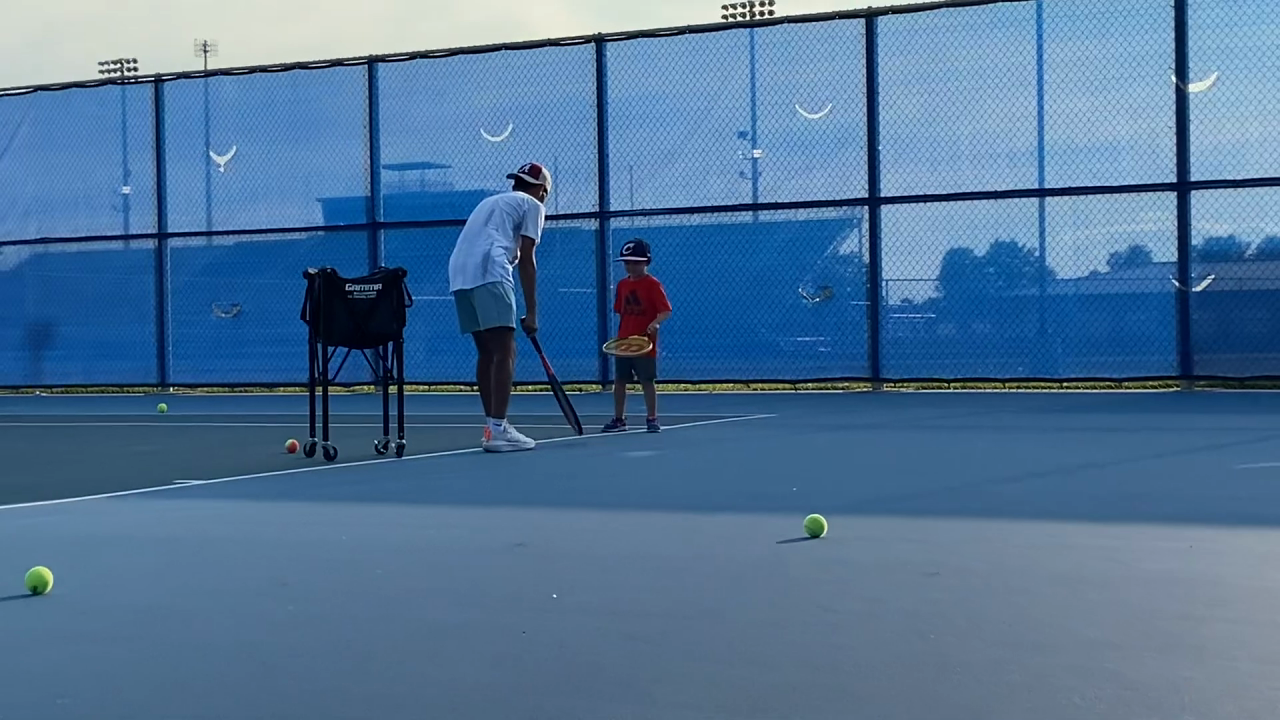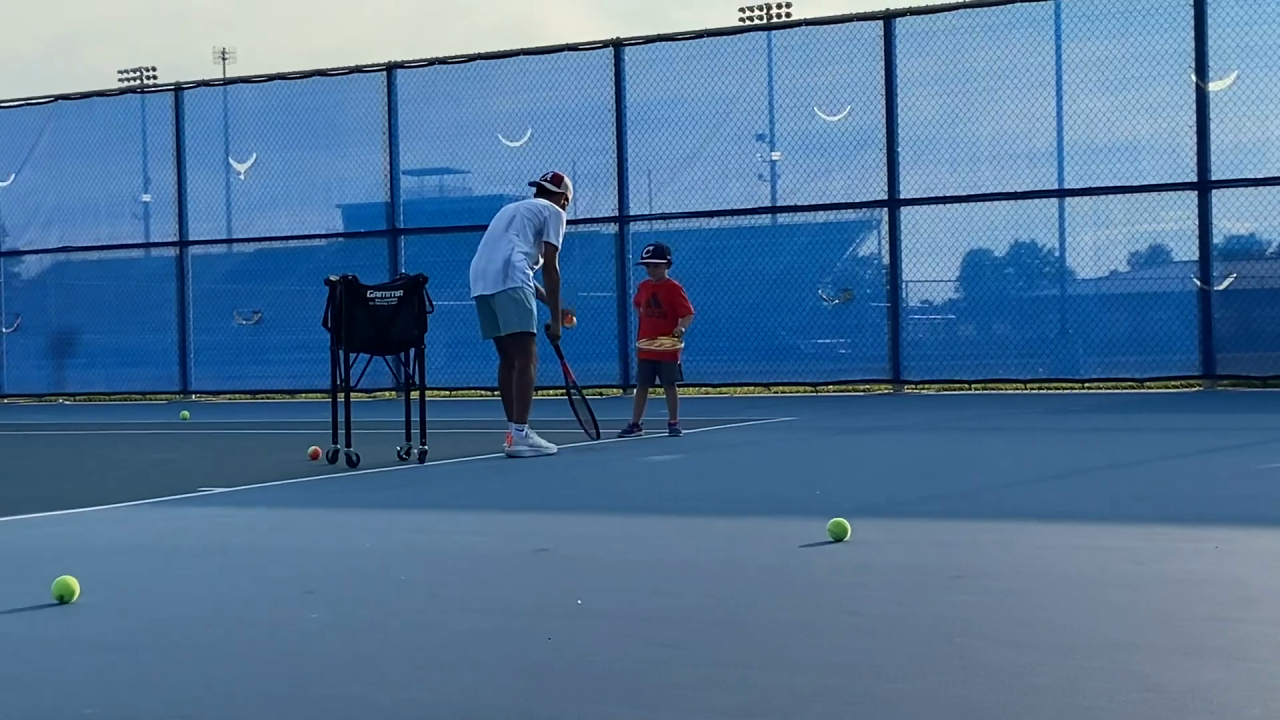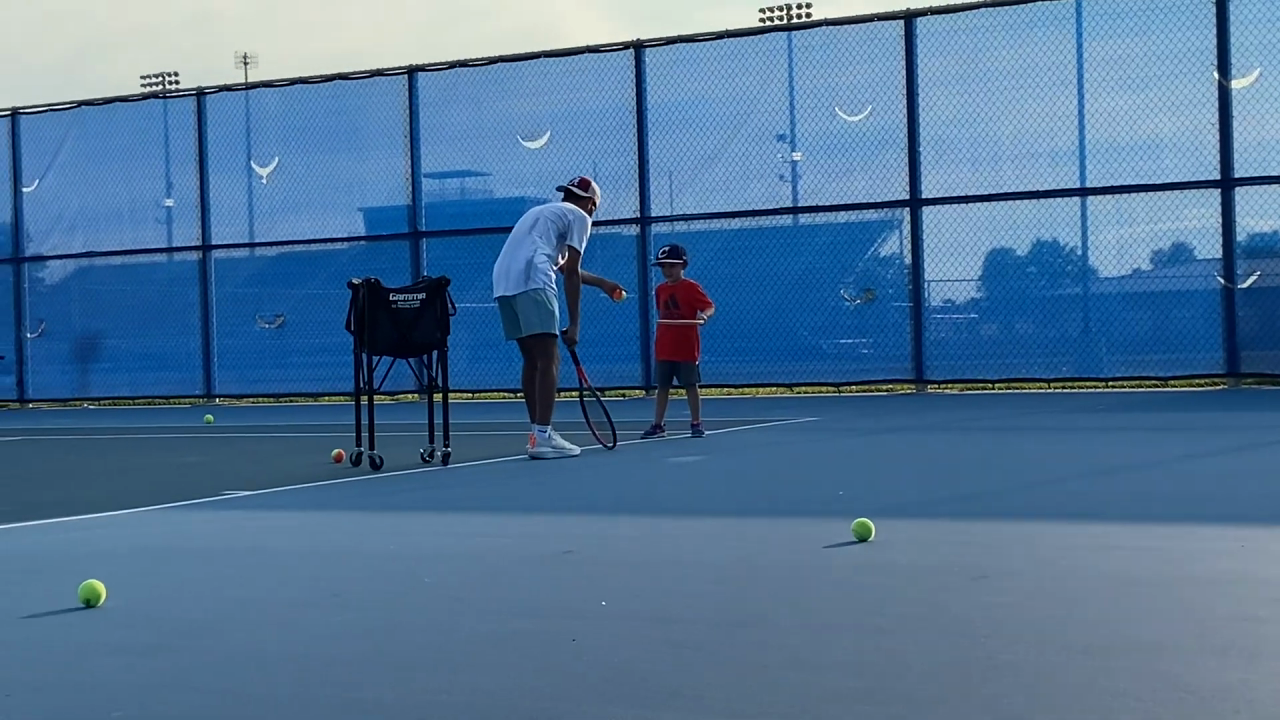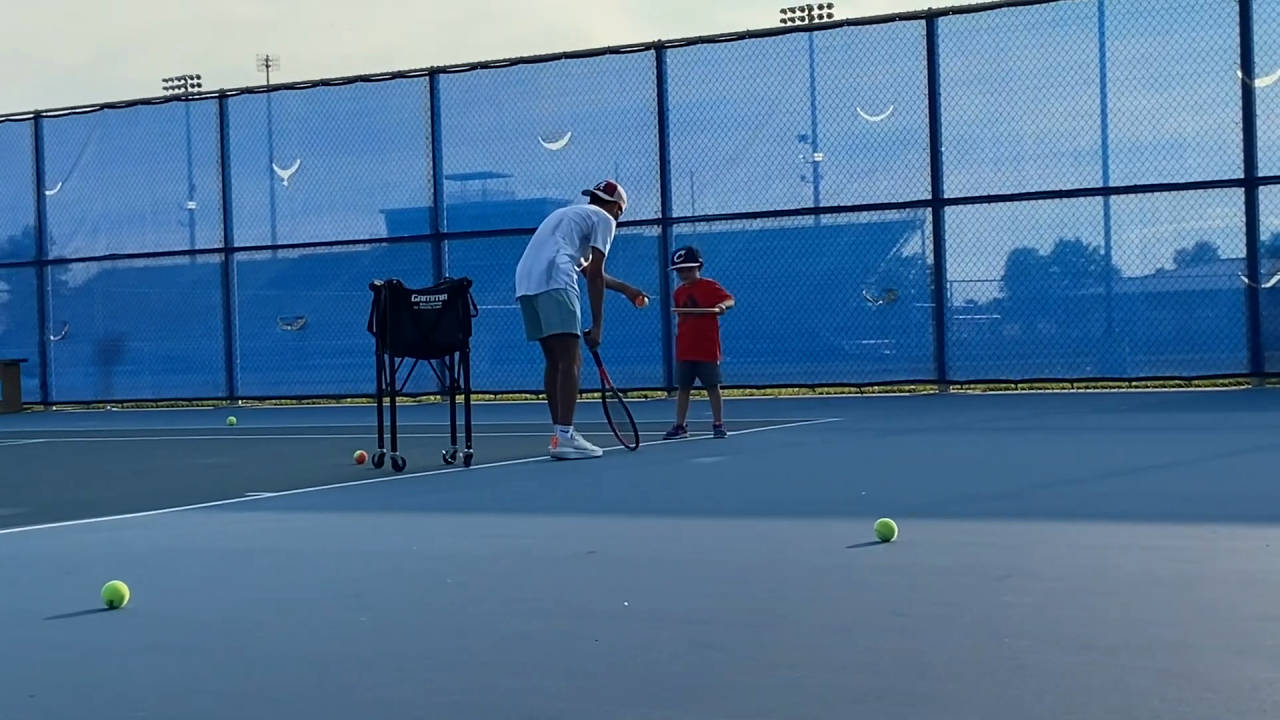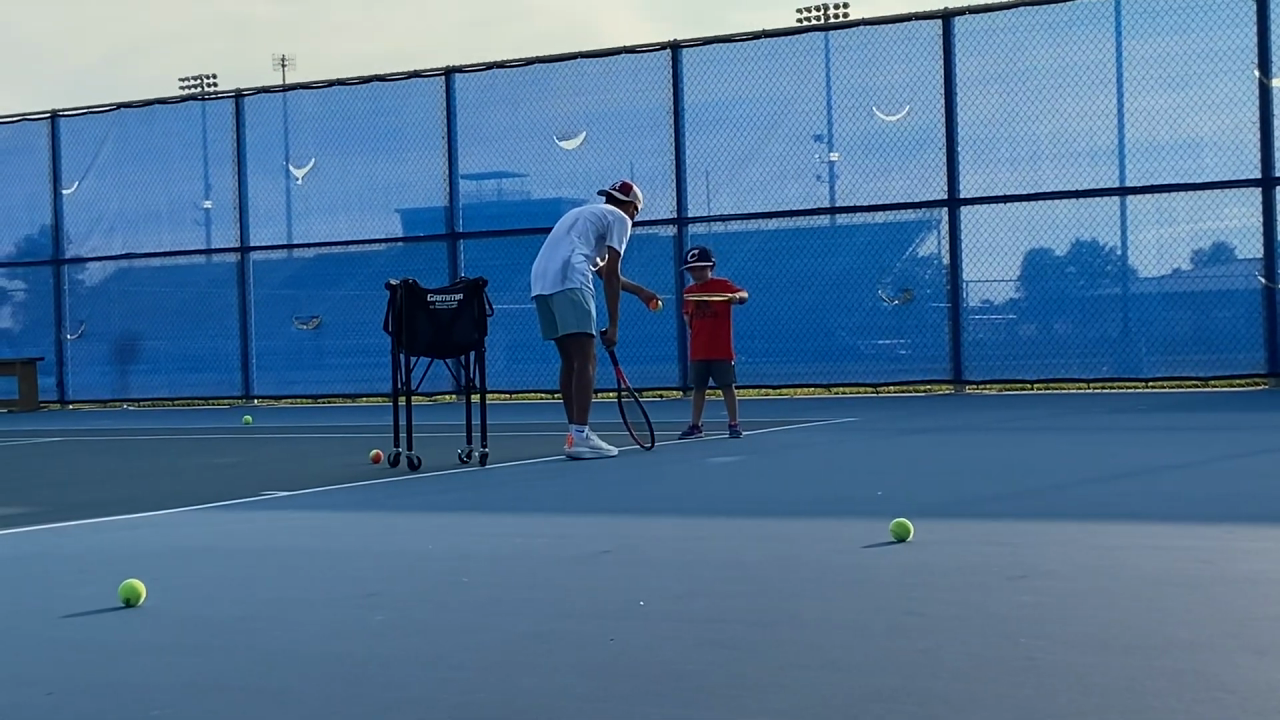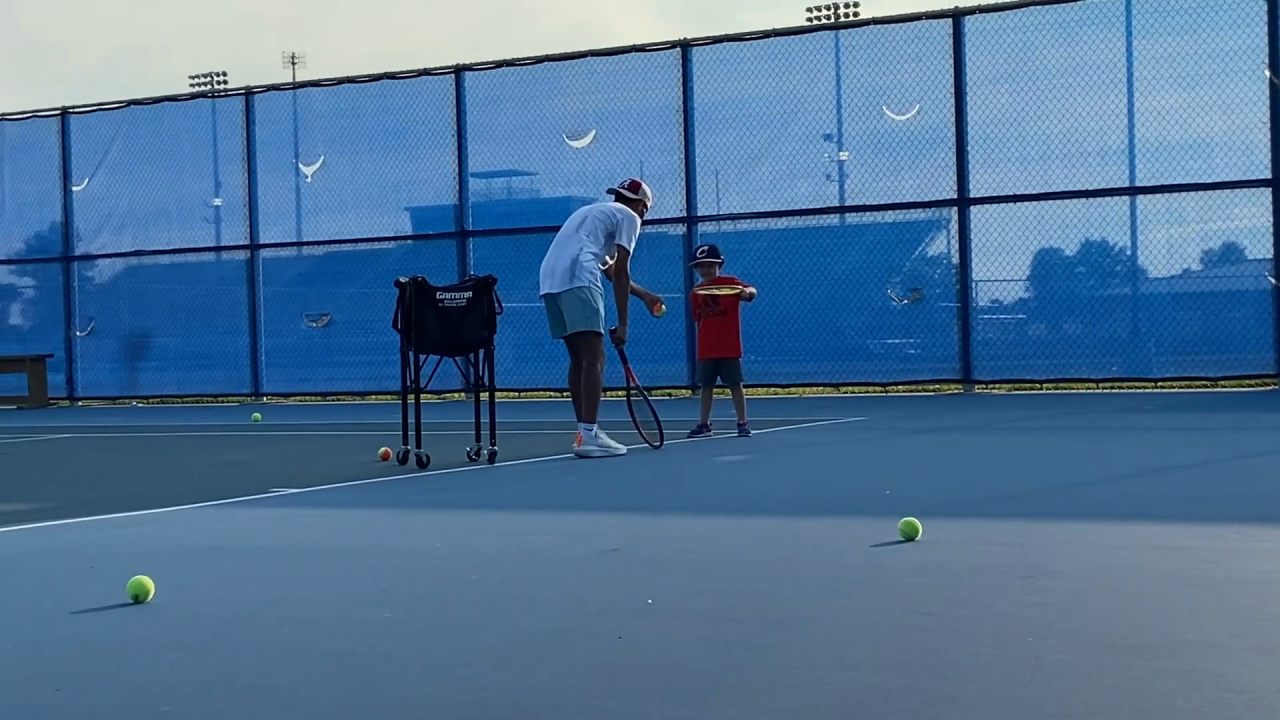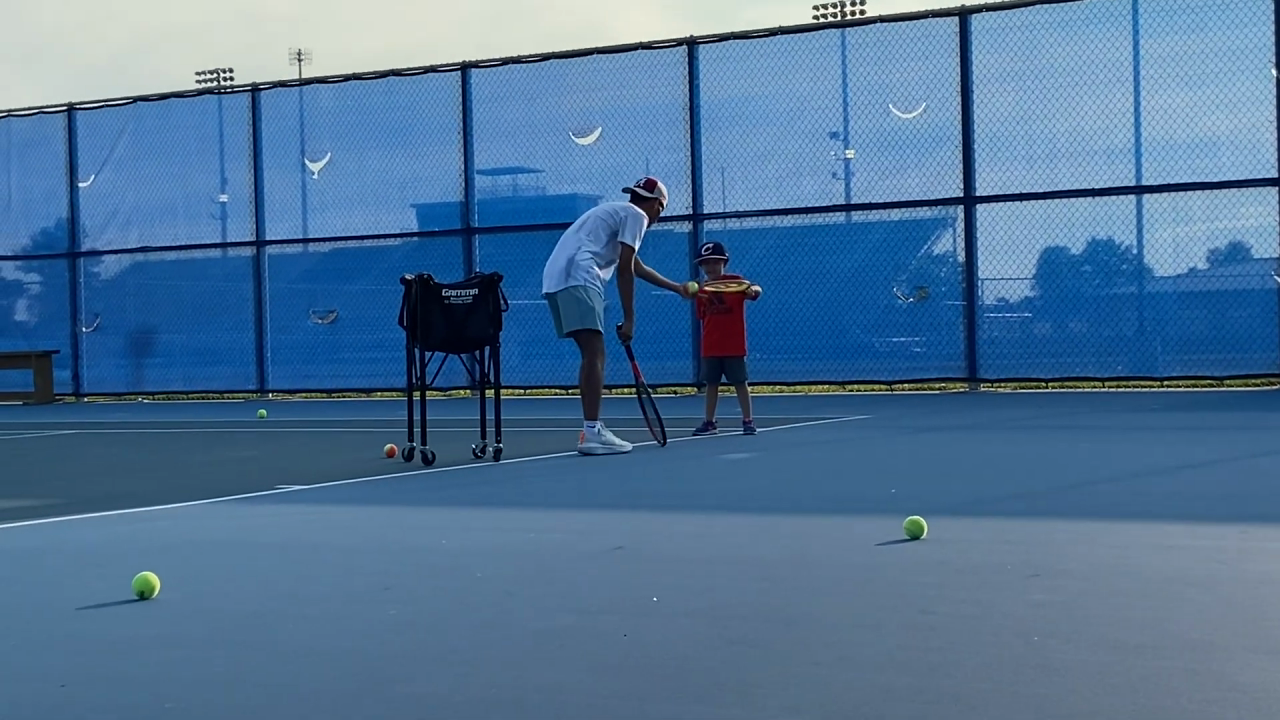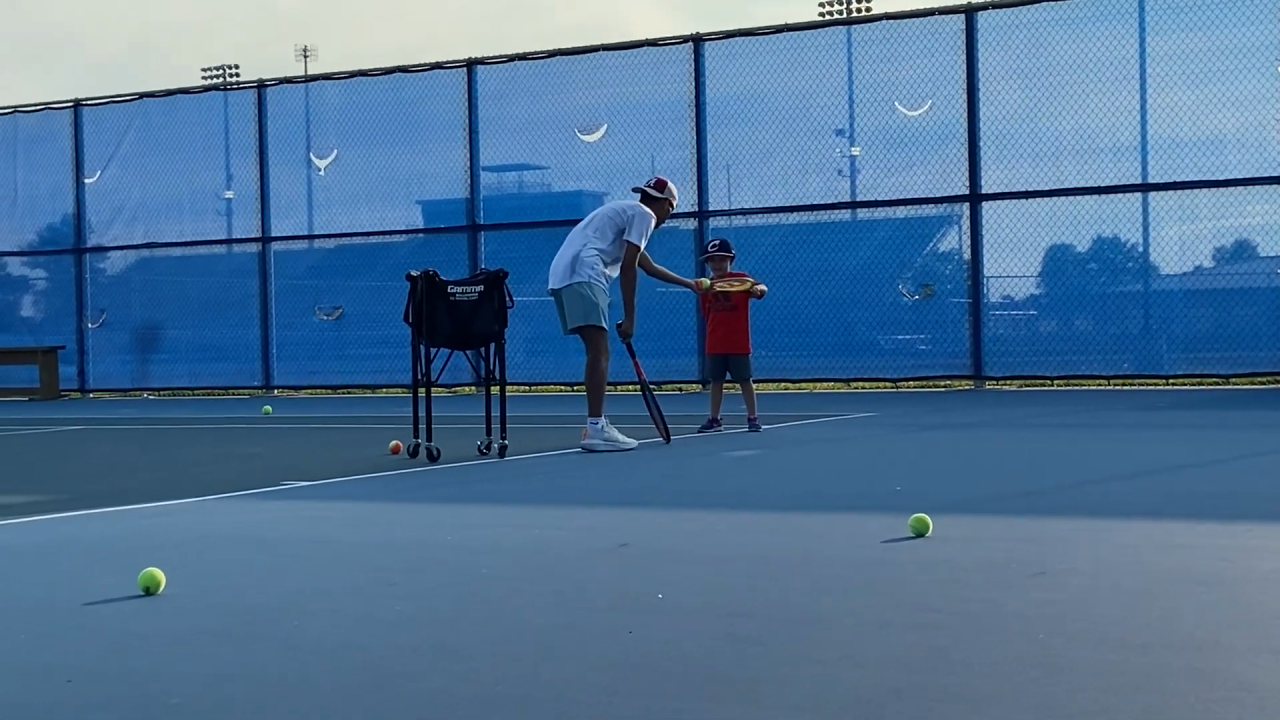
dt=0.5s
person 1, frame 1
left shoulder: (492, 201)
right shoulder: (532, 205)
right elbow: (526, 261)
right wrist: (531, 312)
left hip: (460, 274)
right hip: (489, 275)
left knee: (488, 353)
right knee: (505, 353)
left ankle: (493, 427)
right ankle: (498, 431)
person 1, frame 2
left shoulder: (513, 208)
right shoulder: (554, 211)
right elbow: (550, 267)
left wrist: (550, 302)
right wrist: (555, 317)
left hip: (480, 280)
right hip: (509, 281)
left knee: (508, 359)
right knee: (526, 359)
left ankle: (515, 432)
right ankle: (520, 435)
person 1, frame 3
left shoulder: (542, 212)
right shoulder: (579, 216)
left elbow: (563, 267)
right elbow: (571, 274)
left wrist: (603, 283)
right wrist: (574, 324)
left hip: (504, 282)
right hip: (532, 283)
left knee: (533, 360)
right knee: (548, 360)
left ankle: (538, 434)
right ankle: (543, 437)
person 1, frame 4
left shoulder: (570, 214)
right shoulder: (604, 218)
left elbow: (587, 270)
right elbow: (594, 275)
left wrist: (626, 289)
right wrist: (597, 325)
left hip: (526, 282)
right hip: (553, 283)
left knee: (555, 361)
right knee: (570, 360)
left ankle: (560, 435)
right ankle: (565, 437)
person 1, frame 5
left shoulder: (585, 214)
right shoulder: (619, 218)
left elbow: (603, 272)
right elbow: (612, 274)
left wrist: (640, 292)
right wrist: (613, 325)
left hip: (541, 282)
right hip: (569, 282)
left knee: (570, 361)
right knee: (585, 360)
left ankle: (575, 434)
right ankle: (580, 437)
person 1, frame 6
left shoulder: (595, 212)
right shoulder: (629, 216)
left elbow: (610, 270)
right elbow: (621, 273)
left wrist: (645, 296)
right wrist: (623, 323)
left hip: (550, 280)
right hip: (578, 281)
left knee: (579, 359)
right knee: (594, 358)
left ankle: (584, 433)
right ankle: (589, 436)
person 1, frame 7
left shoulder: (615, 213)
right shoulder: (636, 215)
left elbow: (637, 268)
right elbow: (625, 270)
left wrist: (676, 288)
right wrist: (629, 319)
left hip: (556, 278)
right hip: (577, 279)
left knee: (591, 356)
right knee: (596, 355)
left ankle: (592, 429)
right ankle: (592, 433)
person 1, frame 8
left shoulder: (626, 212)
right shoulder: (644, 214)
left elbow: (648, 266)
right elbow: (628, 269)
left wrist: (689, 284)
right wrist: (629, 318)
left hip: (563, 275)
right hip: (583, 275)
left knee: (597, 352)
right knee: (600, 352)
left ankle: (596, 426)
right ankle: (596, 429)
person 2, frame 1
left shoulder: (653, 284)
right shoulder: (622, 285)
left elbow: (666, 310)
left wrist: (656, 323)
right wrist: (620, 335)
left knee: (647, 381)
right knee: (620, 380)
left ankle: (652, 419)
right ankle: (619, 419)
person 2, frame 2
left shoulder: (674, 288)
right shoulder: (643, 286)
left elbow: (688, 313)
left wrist: (682, 326)
left hip: (667, 347)
right hip: (645, 347)
left knee: (670, 385)
right knee: (642, 385)
left ankle: (673, 423)
right ankle: (635, 424)
person 2, frame 3
left shoulder: (691, 287)
right shoulder: (660, 289)
left elbow: (710, 306)
left wrist: (704, 315)
right wrist: (663, 325)
left hip: (686, 348)
right hip: (664, 348)
left knee: (690, 385)
right knee: (662, 386)
left ankle: (696, 424)
right ankle: (658, 425)
person 2, frame 4
left shoulder: (710, 285)
right shoulder: (679, 292)
left elbow: (730, 300)
left wrist: (723, 305)
right wrist: (683, 325)
left hip: (707, 348)
right hip: (685, 349)
left knee: (712, 386)
right knee: (683, 387)
left ankle: (718, 424)
right ankle: (680, 426)
person 2, frame 5
left shoulder: (722, 285)
right shoulder: (689, 292)
left elbow: (744, 294)
left wrist: (737, 296)
right wrist: (689, 321)
left hip: (721, 349)
right hip: (698, 350)
left knee: (727, 386)
right knee: (698, 387)
left ankle: (734, 424)
right ankle: (695, 426)
person 2, frame 6
left shoulder: (730, 282)
right shoulder: (696, 292)
left elbow: (752, 292)
right elbow: (698, 319)
left wrist: (747, 291)
right wrist: (703, 339)
left hip: (729, 347)
right hip: (705, 349)
left knee: (735, 384)
right knee: (706, 386)
left ankle: (742, 423)
right ankle: (704, 425)
person 2, frame 7
left shoulder: (735, 281)
right shoulder: (701, 290)
left elbow: (756, 290)
right elbow: (703, 317)
left wrist: (752, 290)
right wrist: (704, 335)
left hip: (734, 345)
right hip: (710, 347)
left knee: (740, 382)
right knee: (711, 383)
left ankle: (748, 421)
right ankle: (709, 422)
person 2, frame 8
left shoulder: (740, 278)
left elbow: (762, 288)
right elbow: (708, 314)
left wrist: (758, 289)
left hip: (738, 343)
right hip: (714, 344)
left knee: (745, 380)
right knee: (715, 381)
left ankle: (753, 418)
right ankle: (714, 419)
